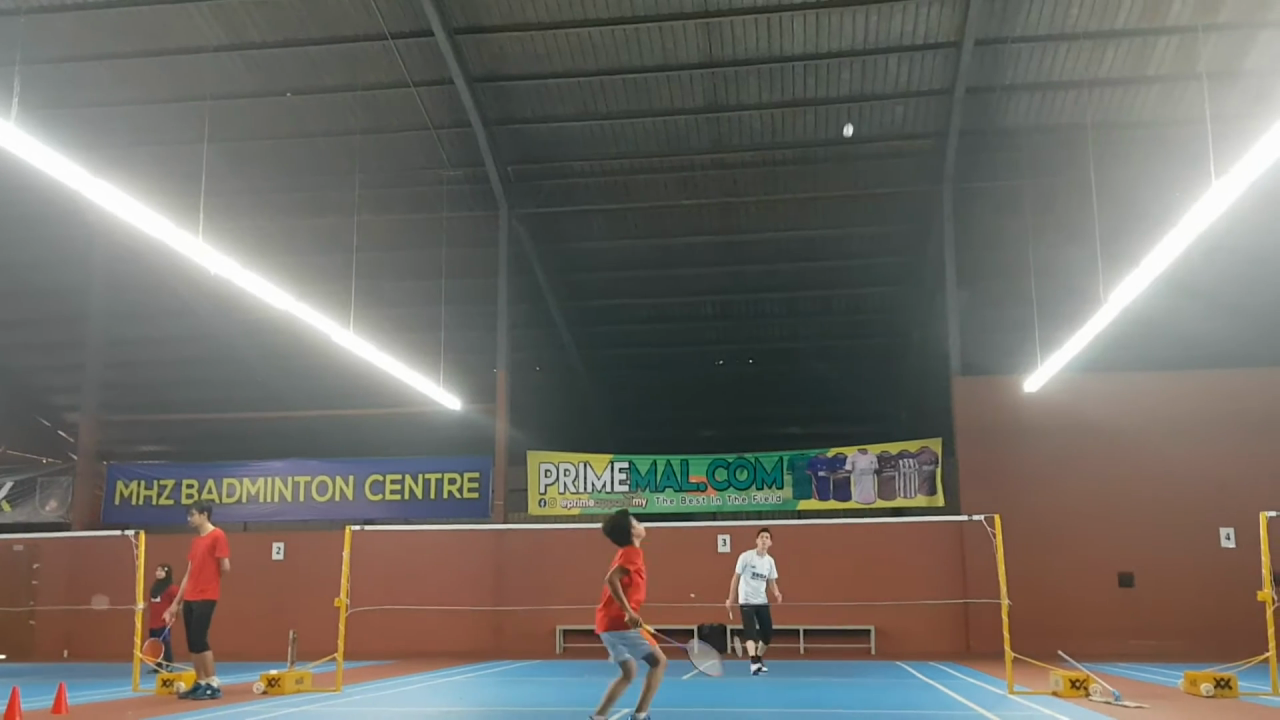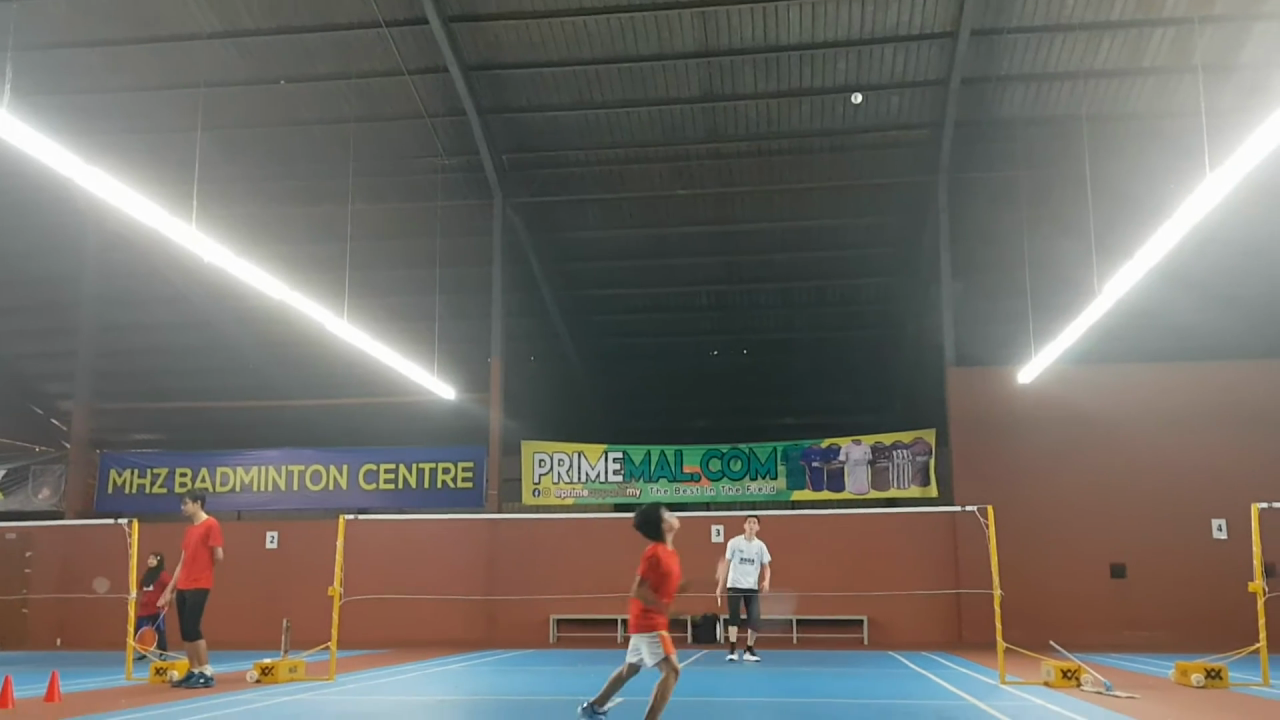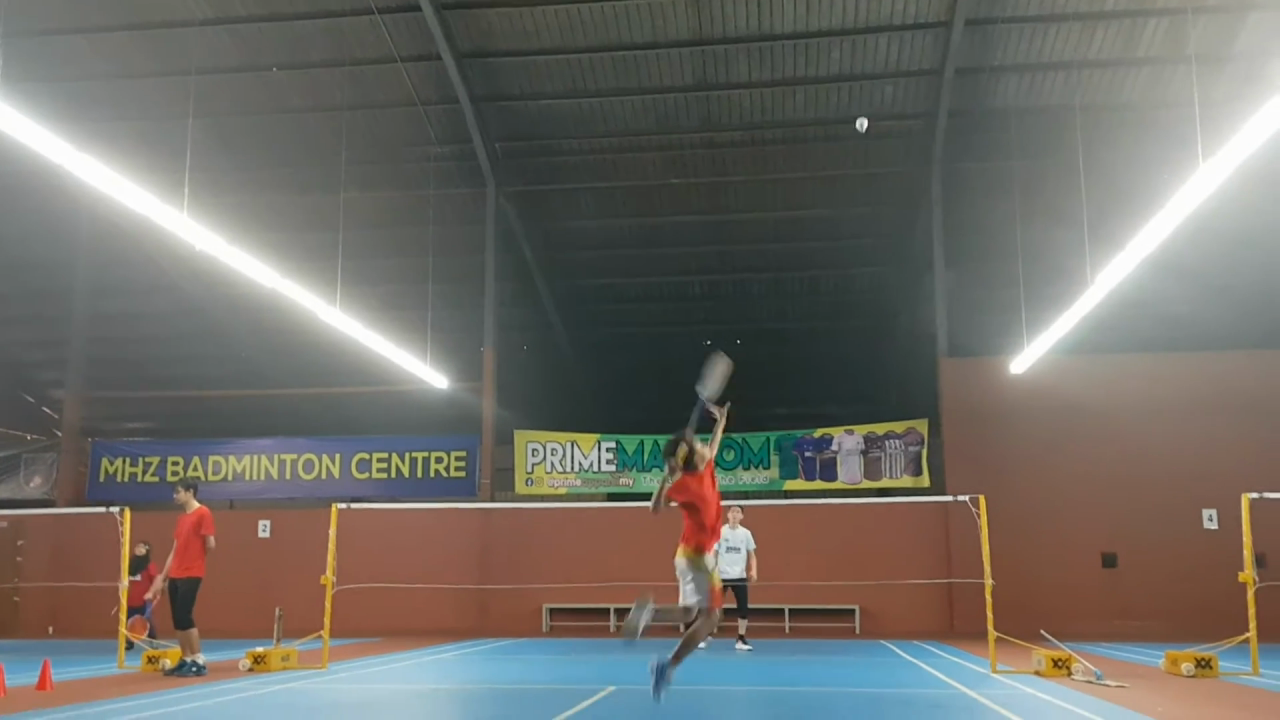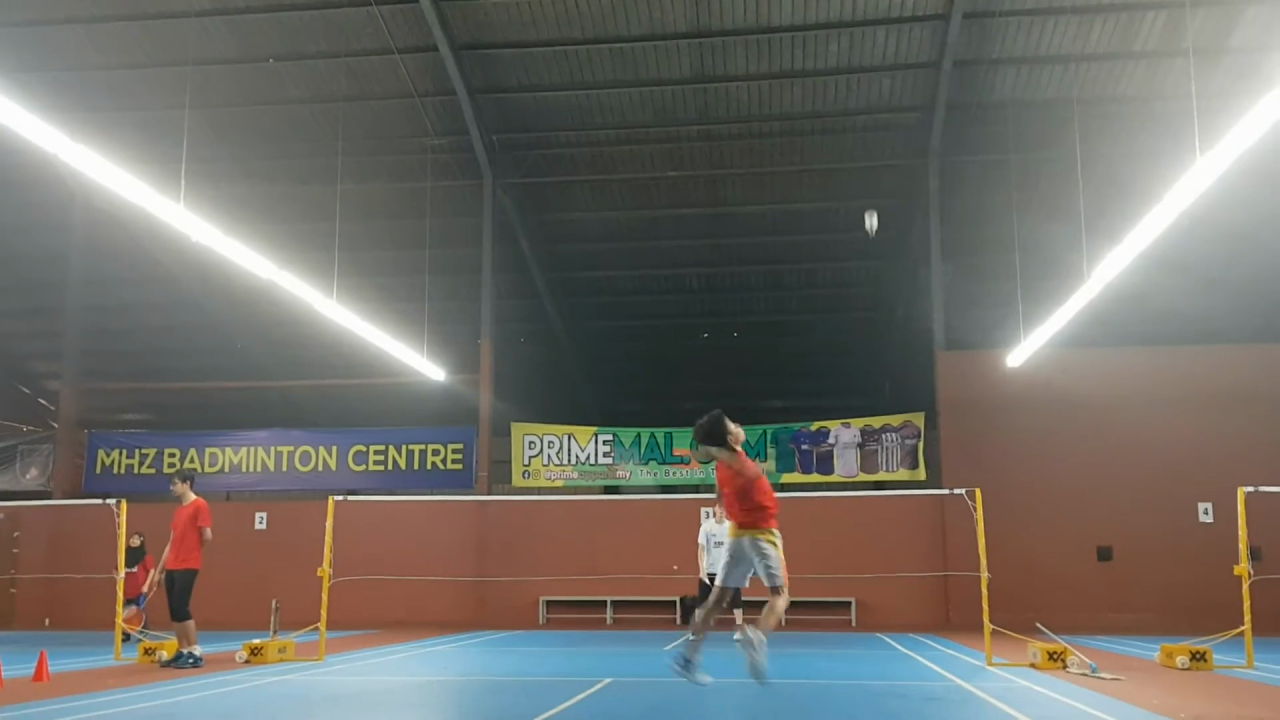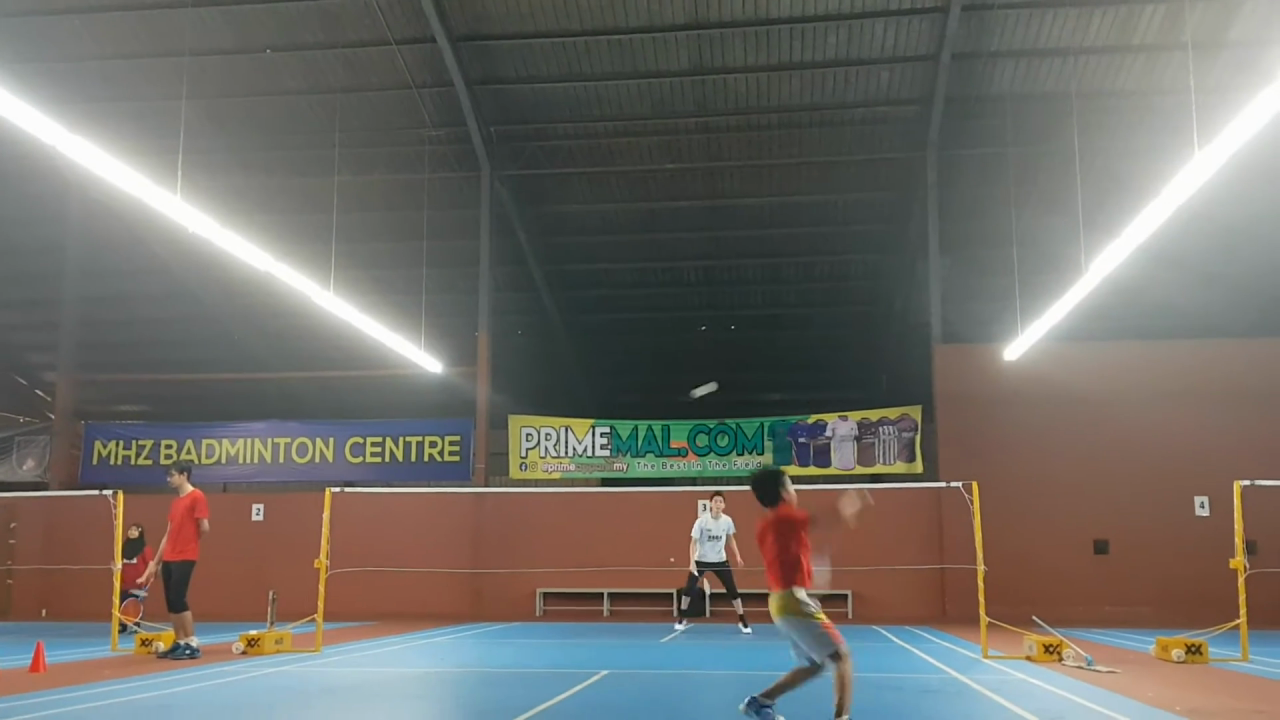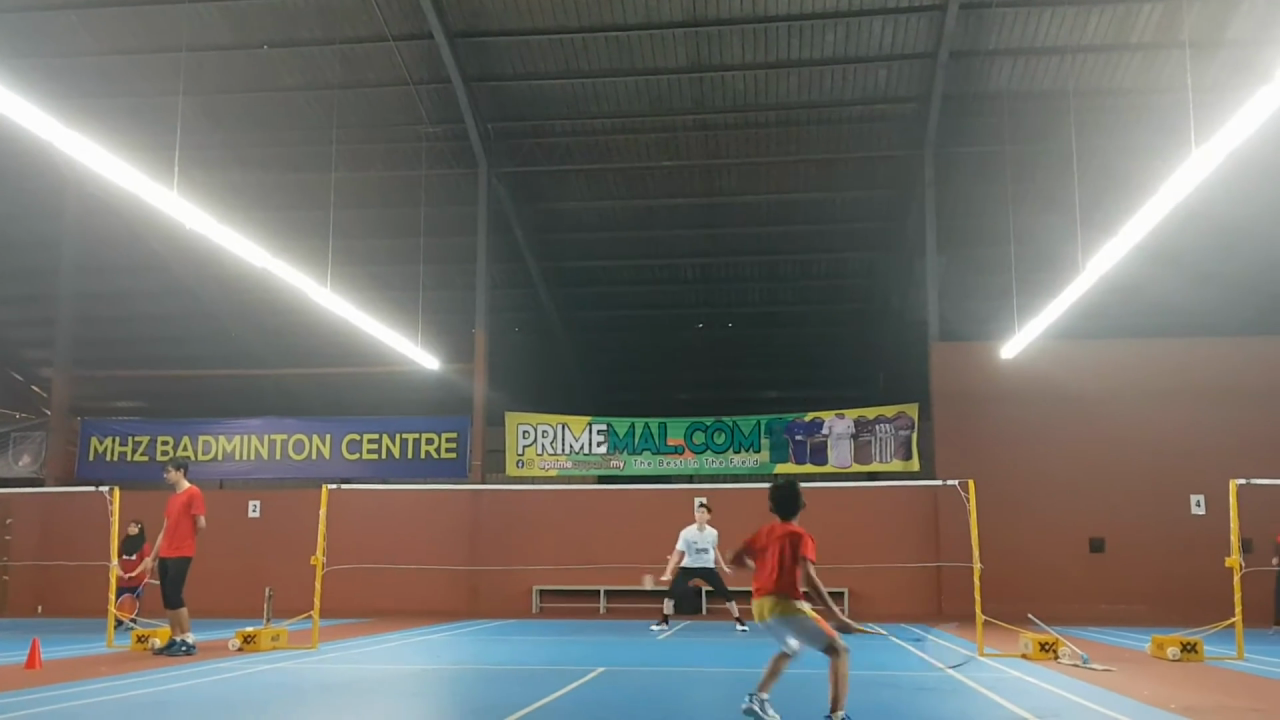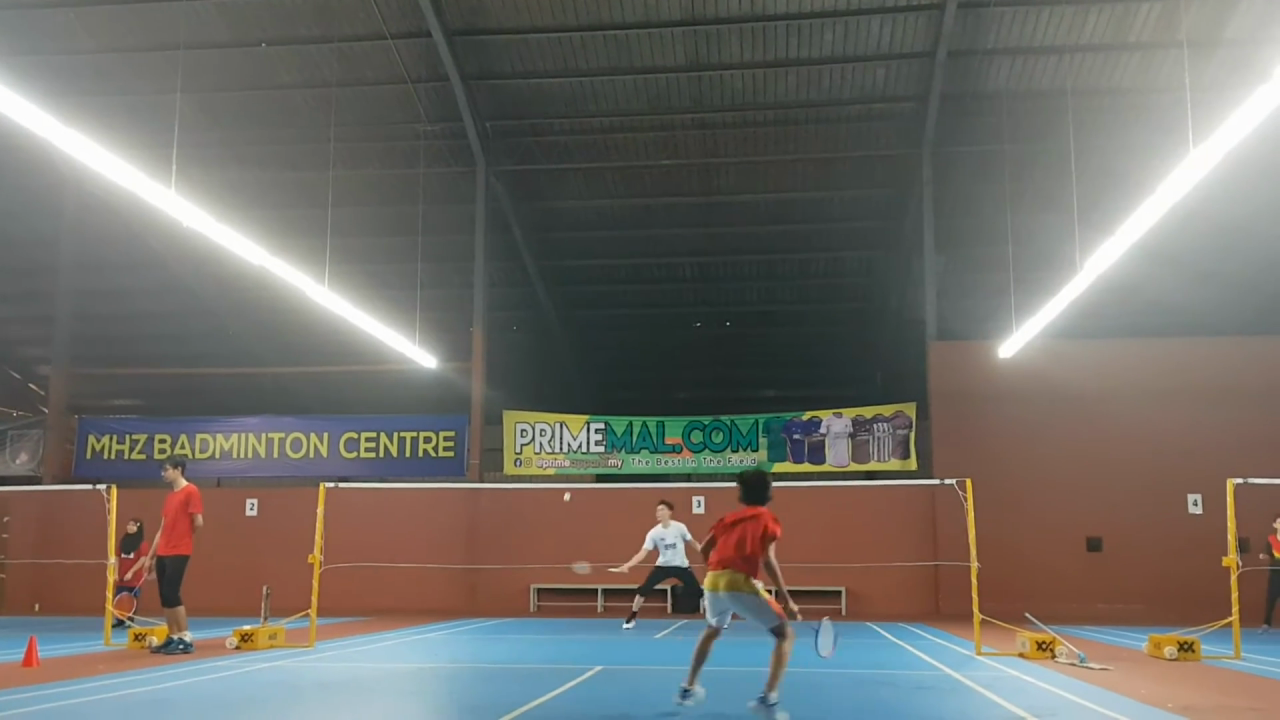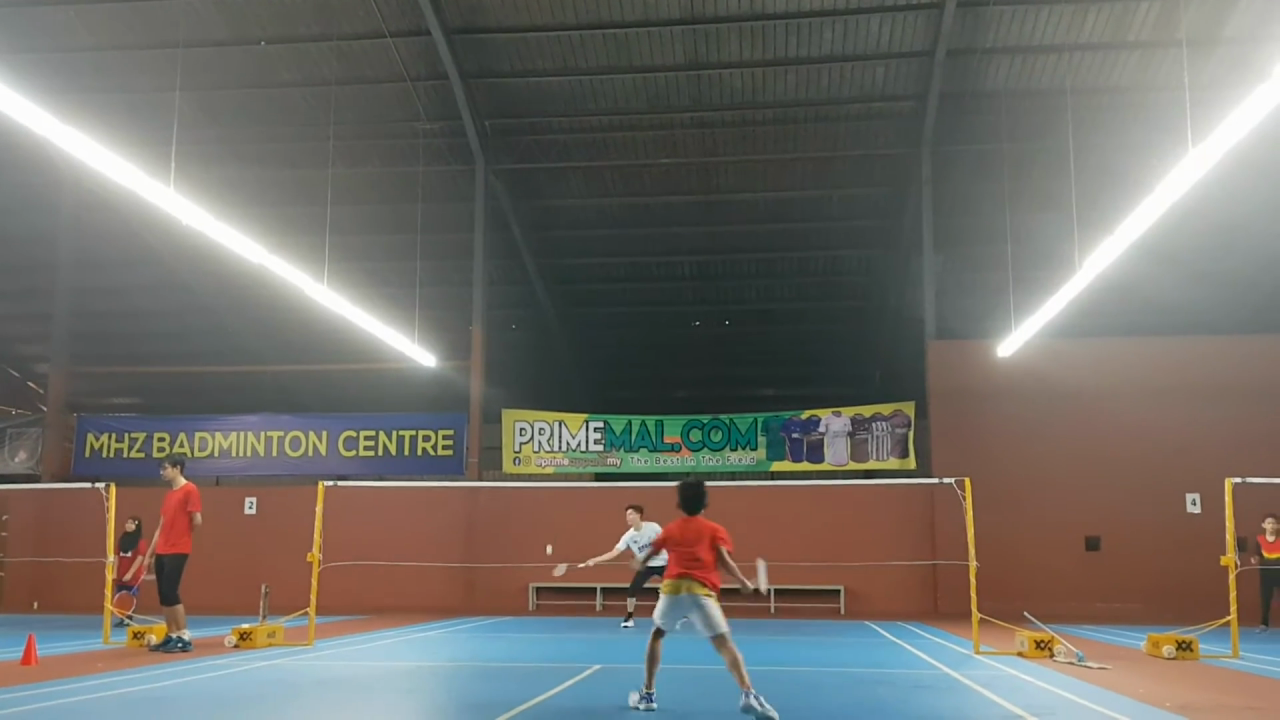
dt=0.2s
person 1, frame 1
left shoulder: (625, 555)
right shoulder: (632, 554)
right elbow: (610, 579)
right wrist: (628, 611)
left hip: (608, 624)
right hip: (617, 624)
left knee: (628, 674)
right knee: (658, 662)
person 1, frame 2
left shoulder: (670, 554)
right shoulder: (656, 555)
left elbow: (671, 587)
right elbow: (638, 592)
right wrist: (667, 608)
left hip: (650, 622)
right hip: (648, 624)
left knee: (632, 668)
right knee: (672, 669)
person 1, frame 3
left shoulder: (706, 468)
right shoulder: (685, 481)
left elbow: (713, 448)
right elbow: (656, 507)
left wrist: (721, 420)
right wrist: (669, 476)
left hip: (696, 554)
right hip: (696, 554)
left knee: (691, 612)
right knee: (708, 615)
right ankle: (667, 665)
person 1, frame 4
left shoulder: (725, 468)
right shoulder: (734, 461)
left hip: (738, 535)
right hip: (762, 535)
left knee: (717, 597)
right knee: (780, 594)
left ankle: (689, 655)
right ankle: (756, 635)
person 1, frame 5
left shoulder: (765, 525)
right shoulder: (785, 517)
right elbow: (824, 520)
right wrist: (852, 502)
left hip: (782, 600)
right hip: (793, 601)
left knee: (816, 665)
right knee: (841, 657)
person 1, frame 6
left shoulder: (762, 533)
right shoulder: (800, 537)
left elbow: (735, 559)
right elbow: (809, 578)
right wrist: (837, 615)
left hip: (761, 605)
right hip: (787, 606)
left knee: (790, 651)
right knee: (839, 652)
left ankle: (758, 699)
person 1, frame 7
left shoulder: (729, 518)
right shoulder: (769, 521)
left elbow: (704, 550)
right elbow: (768, 560)
right wrist: (787, 600)
left hip: (715, 581)
right hip: (744, 583)
left knee: (713, 631)
right knee: (785, 634)
left ankle: (688, 688)
right ankle: (768, 698)
person 1, frame 8
left shoulder: (672, 529)
right shoulder: (715, 530)
left elbow: (644, 558)
right elbow: (725, 561)
left wrist: (637, 564)
right wrist: (745, 584)
left hip: (672, 588)
right hip: (701, 592)
left knee: (656, 636)
right knee: (725, 645)
left ankle: (647, 695)
right ankle: (750, 697)
person 2, frame 1
left shoulder: (217, 535)
right shoulder: (196, 541)
left elbow: (225, 567)
right elbow: (189, 574)
left wrist: (210, 580)
right wrist: (177, 601)
left hip: (205, 598)
right hip: (189, 598)
left knee: (199, 640)
right knee: (192, 642)
left ankle: (213, 684)
right ankle: (200, 683)
person 2, frame 2
left shoulder: (211, 524)
right shoulder: (189, 530)
left elbow: (218, 556)
right elbow: (182, 562)
left wrist: (203, 570)
right wrist: (170, 589)
left hip: (199, 586)
right hip: (183, 587)
left knee: (192, 628)
right knee: (185, 631)
left ankle: (206, 673)
right ankle: (194, 671)
person 2, frame 3
left shoulder: (203, 513)
right shoulder: (182, 518)
left elbow: (210, 545)
right elbow: (175, 551)
left wrist: (194, 558)
right wrist: (162, 578)
left hip: (191, 575)
right hip: (175, 576)
left knee: (184, 617)
right knee: (178, 619)
left ankle: (198, 661)
right ankle: (186, 660)
person 2, frame 4
left shoulder: (200, 505)
right shoulder: (178, 510)
left elbow: (207, 536)
right elbow: (171, 543)
left wrist: (192, 550)
right wrist: (159, 570)
left hip: (188, 567)
right hip: (172, 567)
left knee: (181, 608)
right knee: (174, 610)
left ankle: (195, 653)
right ankle: (183, 651)
person 2, frame 5
left shoulder: (197, 496)
right shoulder: (175, 502)
left elbow: (204, 527)
right elbow: (168, 534)
left wrist: (189, 542)
right wrist: (155, 561)
left hip: (184, 558)
right hip: (168, 559)
left knee: (178, 600)
right knee: (171, 601)
left ankle: (192, 644)
right ankle: (179, 642)
person 2, frame 6
left shoulder: (193, 493)
right shoulder: (172, 498)
left elbow: (201, 524)
right elbow: (165, 530)
left wrist: (185, 538)
right wrist: (152, 556)
left hip: (181, 554)
right hip: (165, 555)
left knee: (174, 596)
right knee: (167, 597)
left ankle: (188, 641)
right ankle: (175, 639)
person 2, frame 7
left shoulder: (191, 491)
right shoulder: (170, 496)
left elbow: (198, 522)
right elbow: (162, 528)
left wrist: (183, 537)
right wrist: (151, 555)
left hip: (179, 553)
right hip: (163, 553)
left knee: (172, 594)
right knee: (165, 596)
left ankle: (186, 639)
right ankle: (173, 637)
person 2, frame 8
left shoulder: (189, 490)
right shoulder: (169, 494)
left elbow: (197, 521)
right elbow: (161, 527)
left wrist: (181, 535)
right wrist: (149, 554)
left hip: (177, 551)
right hip: (162, 552)
left knee: (170, 593)
right knee: (163, 594)
left ankle: (184, 637)
right ankle: (171, 636)
